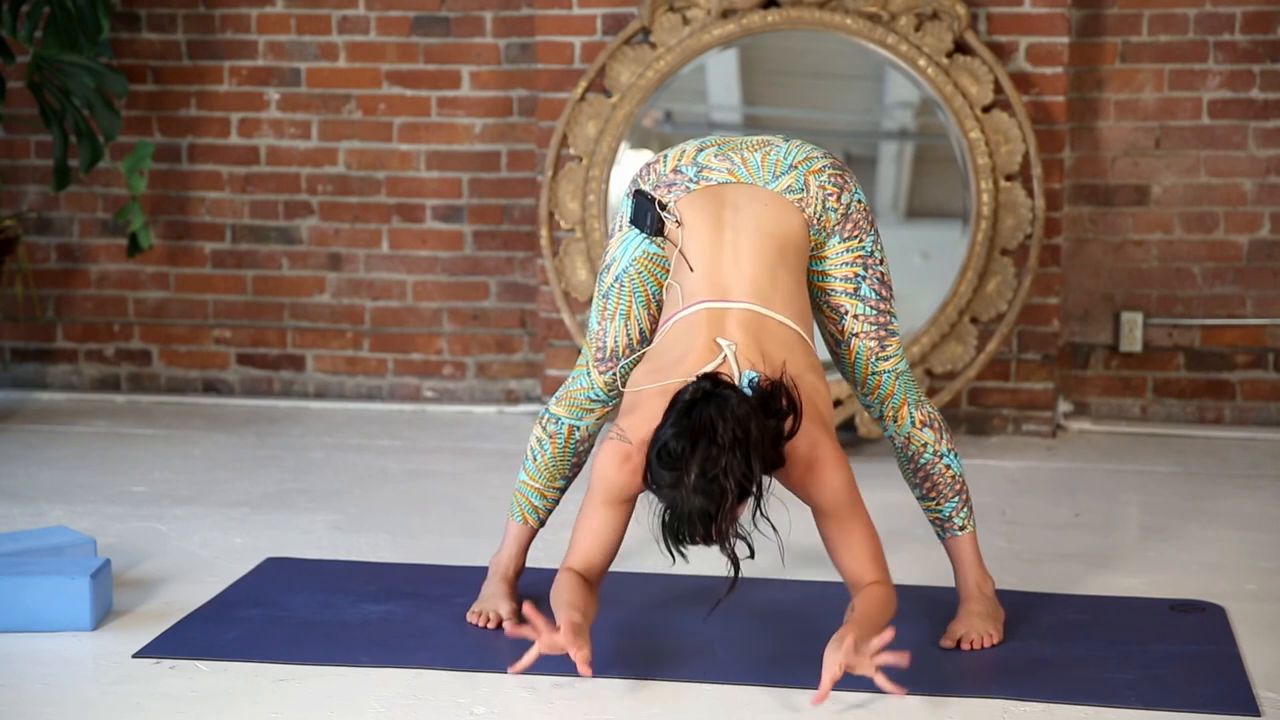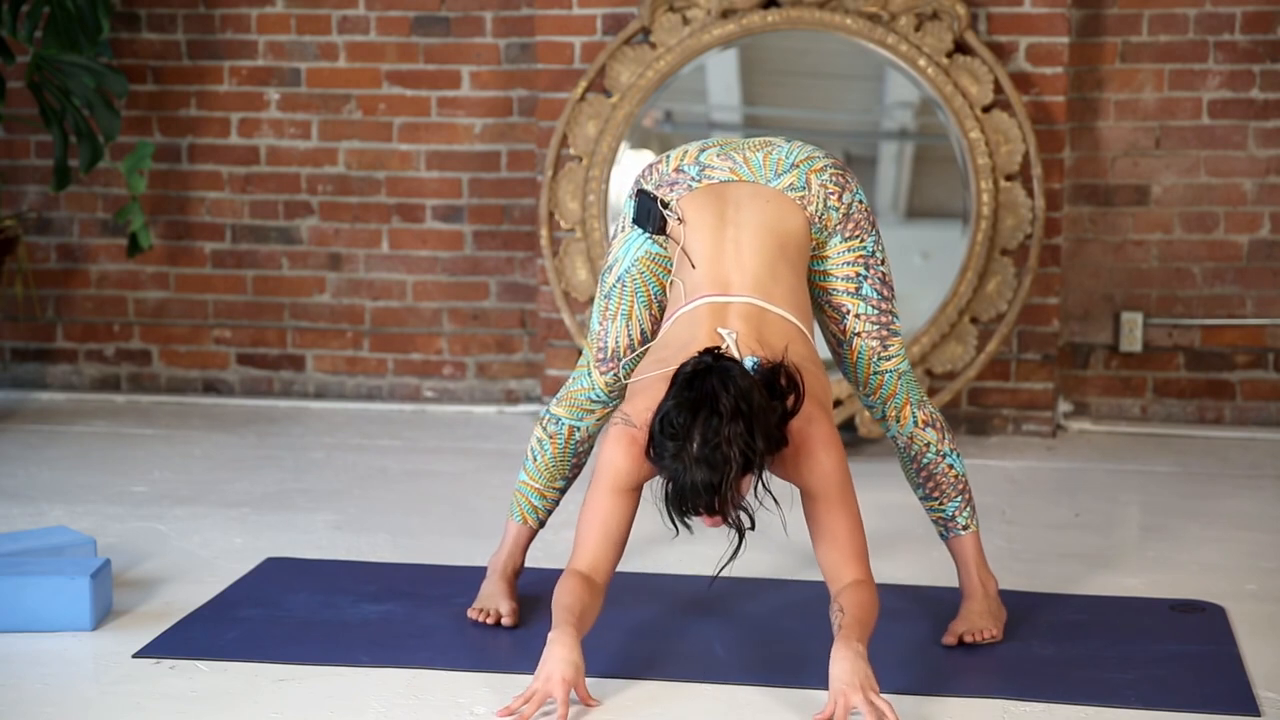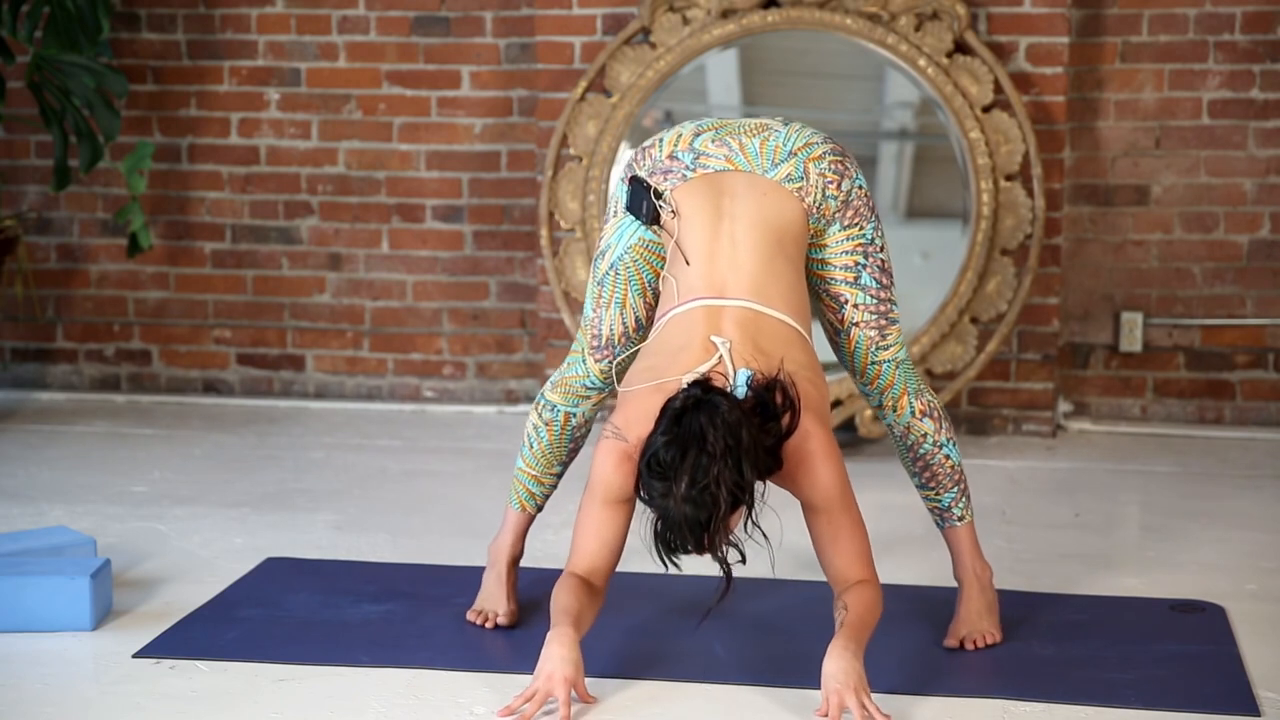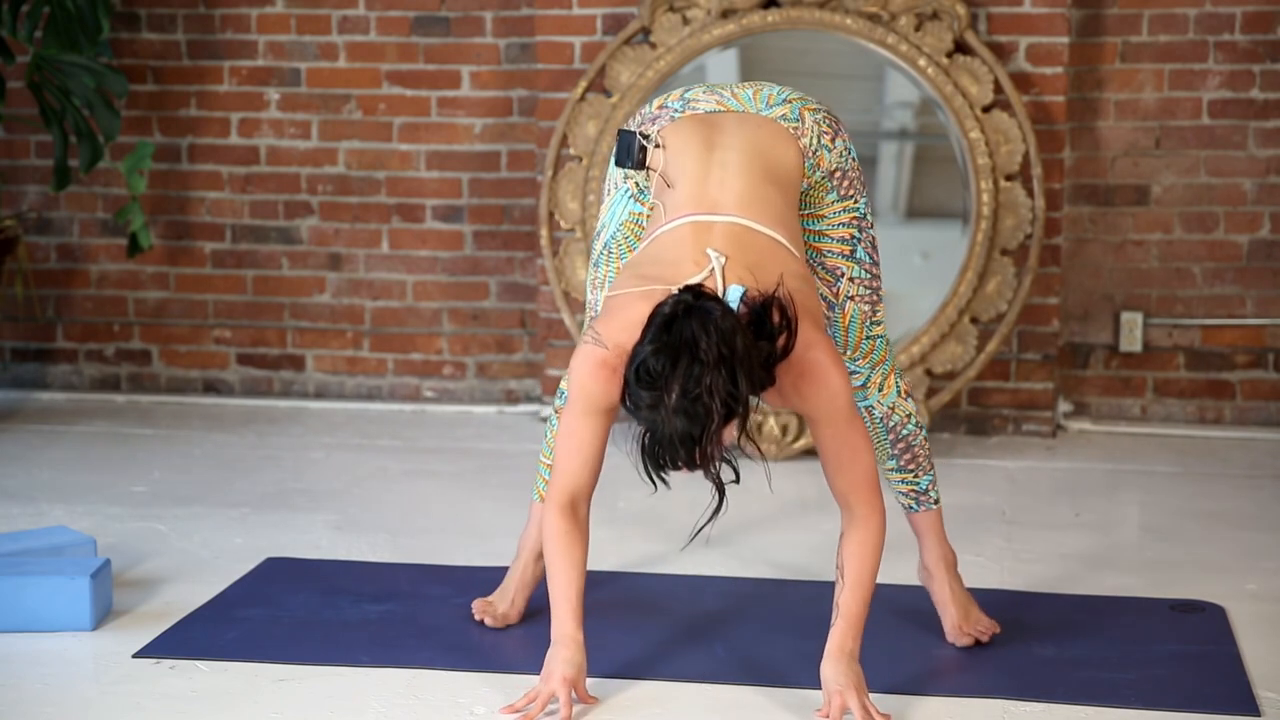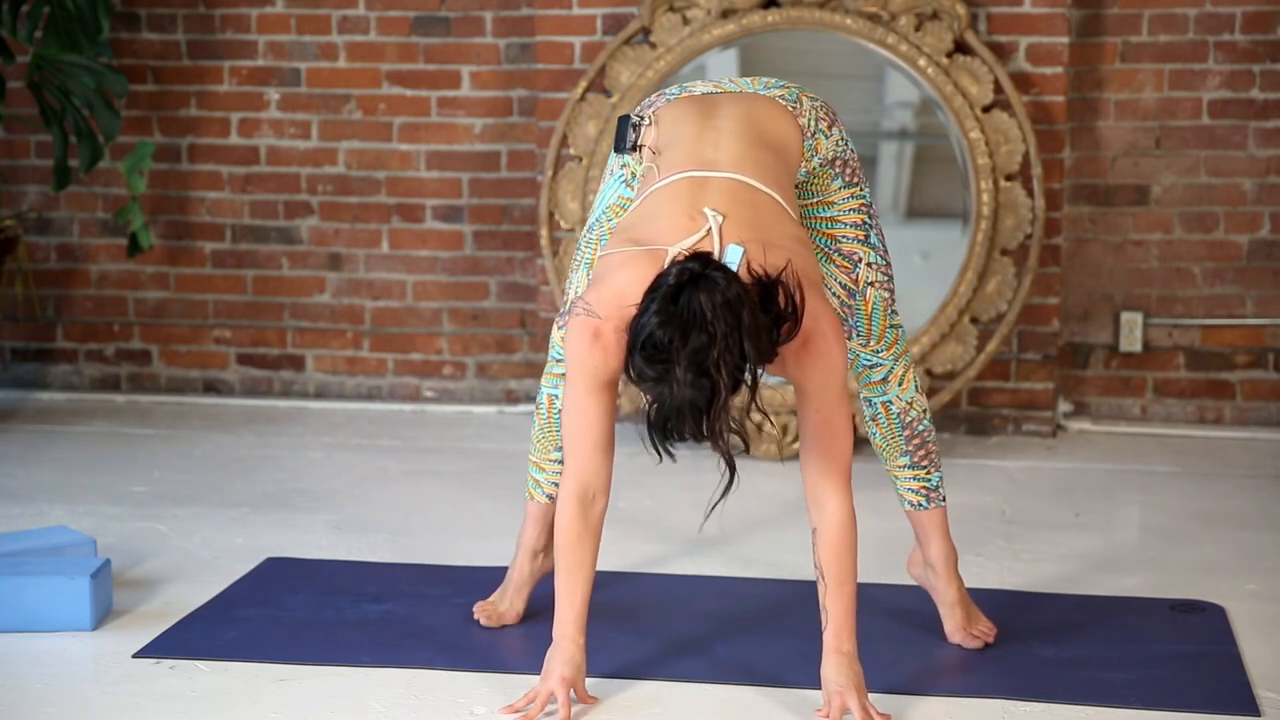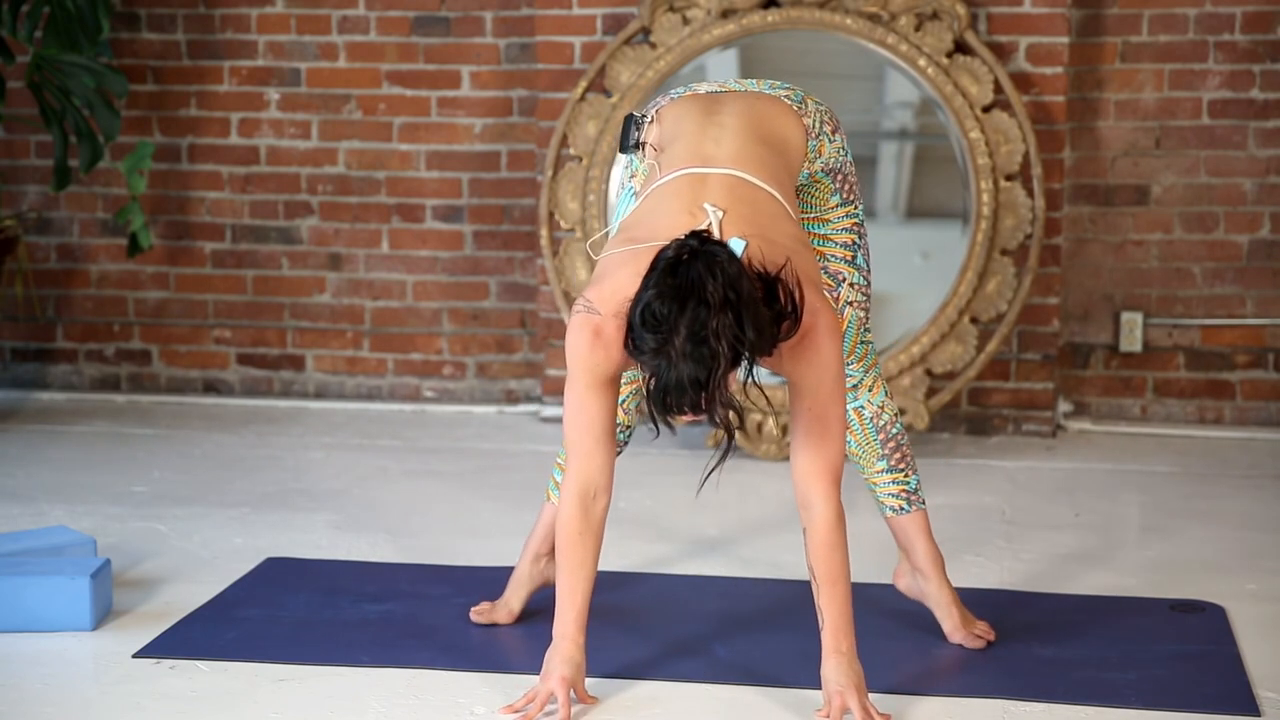
dt=0.7s
person 1, frame 1
left shoulder: (807, 446)
right shoulder: (632, 440)
left elbow: (873, 583)
right elbow: (579, 570)
left wrist: (850, 638)
right wrist: (571, 623)
left knee: (892, 394)
right knee: (592, 386)
left ankle: (974, 581)
right ankle: (506, 564)
person 1, frame 2
left shoulder: (806, 433)
right shoulder: (635, 429)
left elbow: (851, 580)
right elbow: (586, 572)
left wrist: (849, 653)
right wrist: (562, 642)
left knee: (892, 392)
right knee: (594, 385)
left ankle: (977, 581)
right ankle: (506, 561)
person 1, frame 3
left shoulder: (801, 438)
right shoulder: (629, 435)
left elbow: (857, 581)
right elbow: (584, 574)
left wrist: (845, 653)
right wrist: (561, 638)
left knee: (889, 377)
right knee: (588, 371)
left ankle: (970, 570)
right ankle: (506, 552)
person 1, frame 4
left shoulder: (804, 357)
right shoulder: (611, 351)
left elbow: (863, 511)
right elbow: (568, 500)
left wrist: (841, 658)
right wrist: (566, 645)
left knee: (867, 362)
left ankle: (937, 560)
right ankle: (529, 556)
person 1, frame 5
left shoulder: (805, 324)
right shoulder: (602, 316)
left elbow: (830, 497)
right elbow: (584, 490)
left wrist: (840, 658)
right wrist: (565, 646)
left knee: (877, 351)
right knee: (570, 360)
left ankle: (936, 561)
right ankle: (531, 553)
person 1, frame 6
left shoulder: (804, 321)
right shoulder: (603, 314)
left elbow: (819, 496)
right elbow: (586, 486)
left wrist: (839, 659)
right wrist: (565, 648)
left knee: (851, 371)
right knee: (610, 391)
left ankle: (923, 570)
right ankle: (538, 559)
